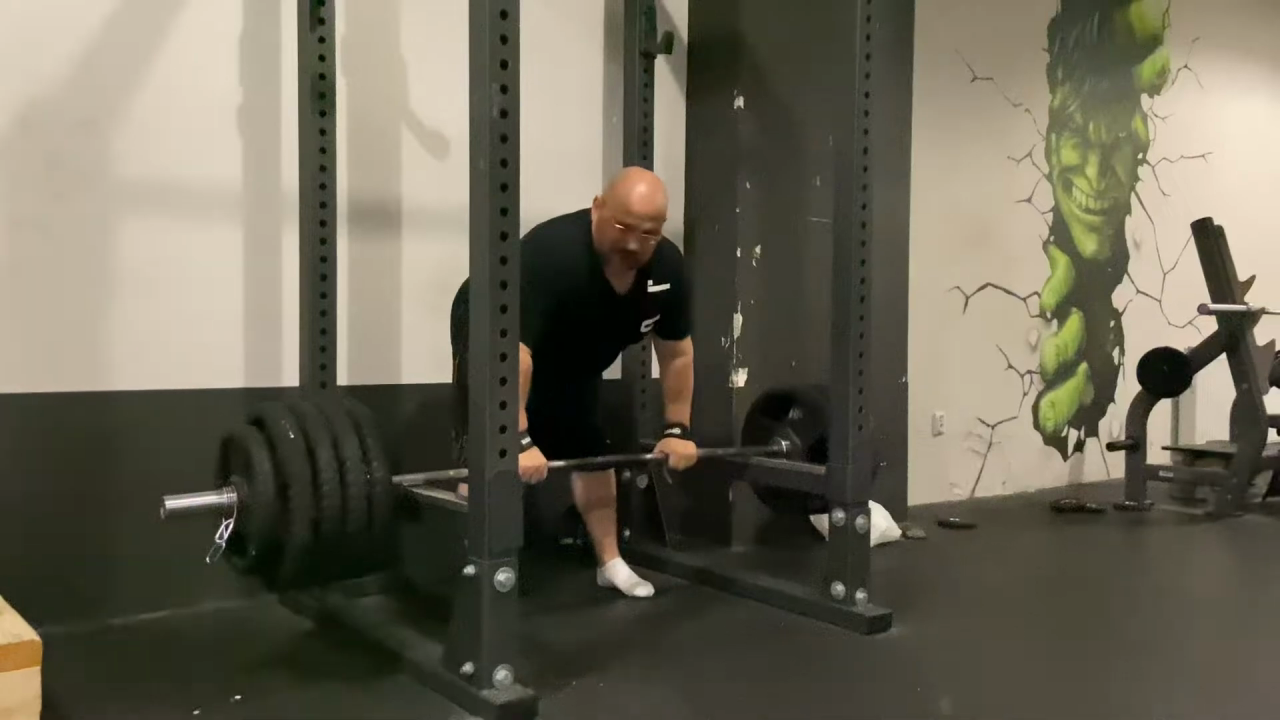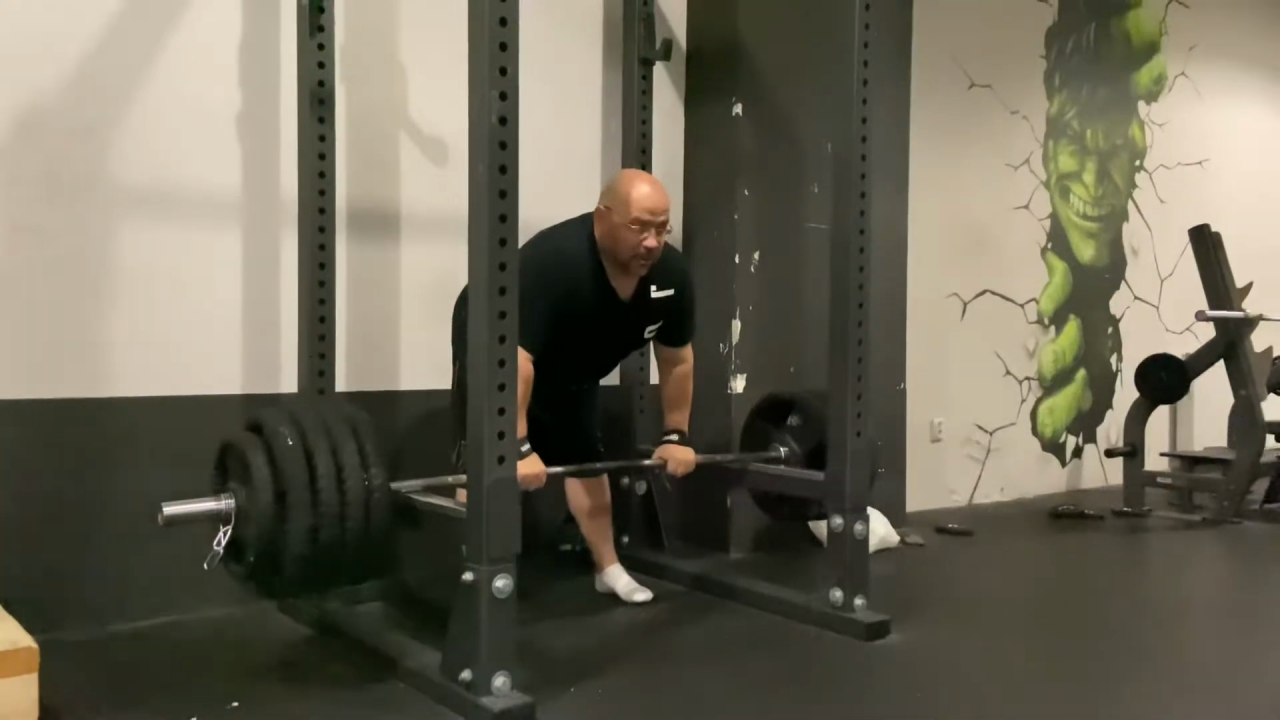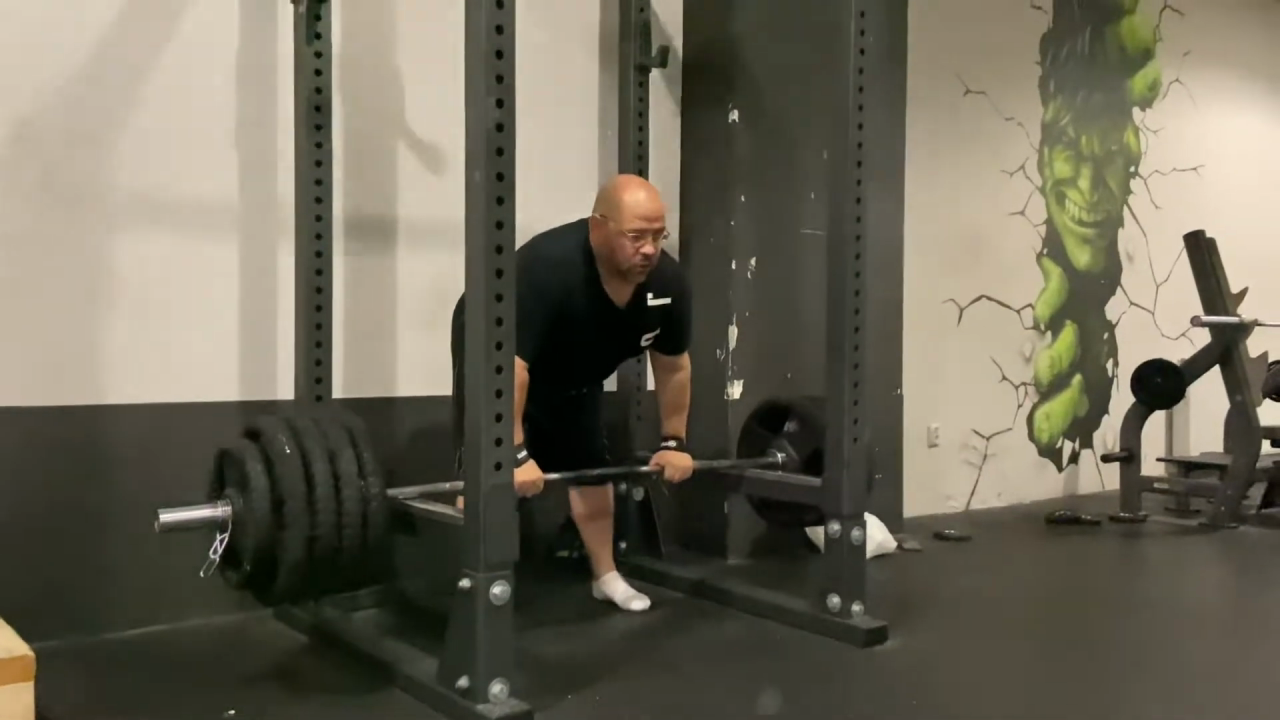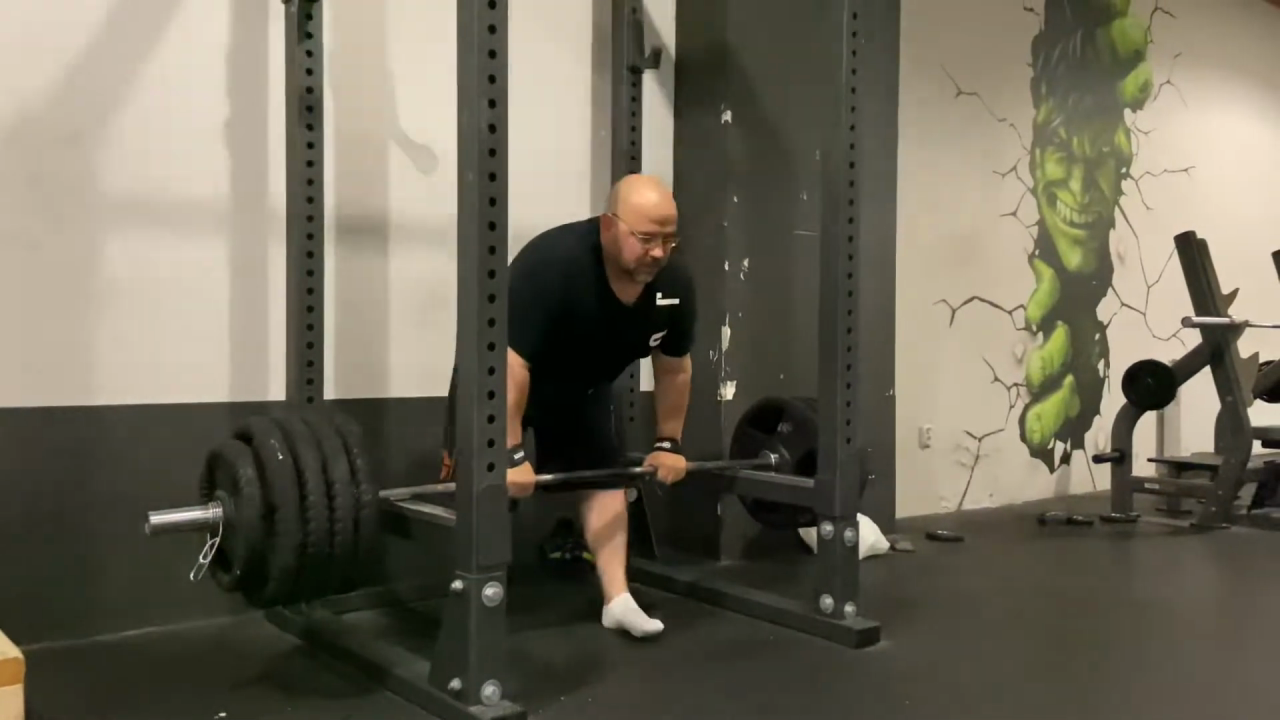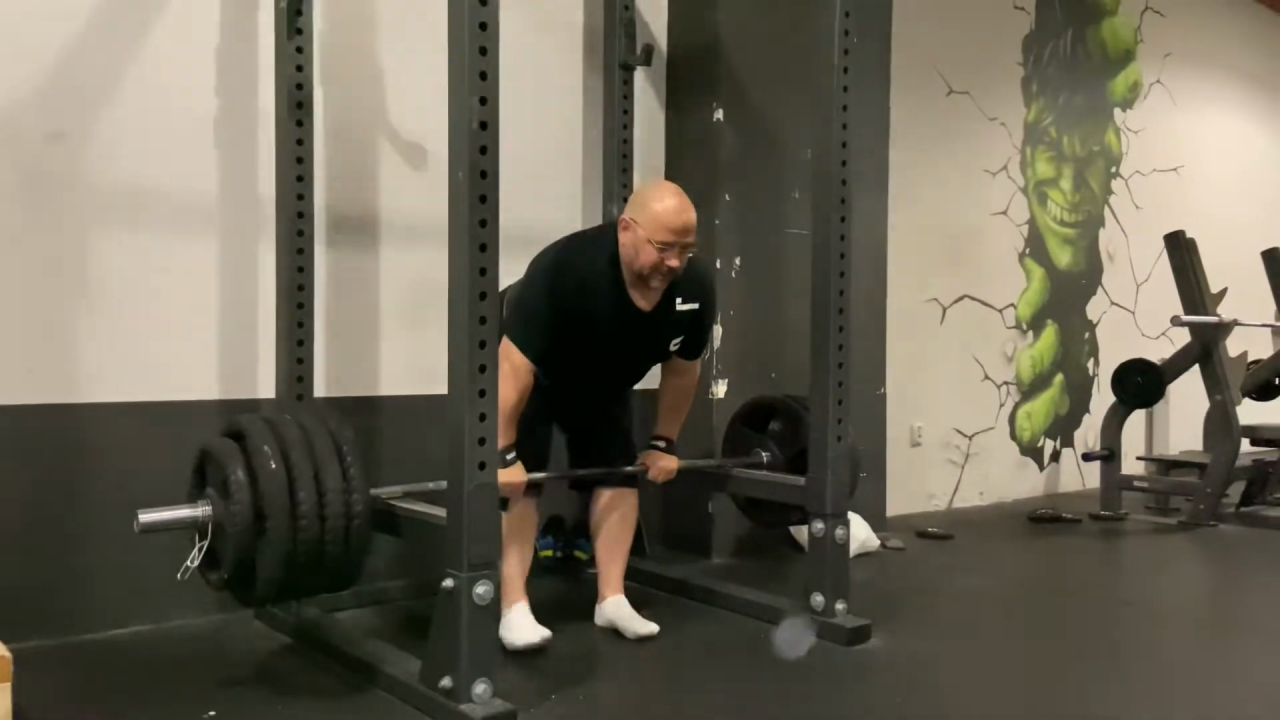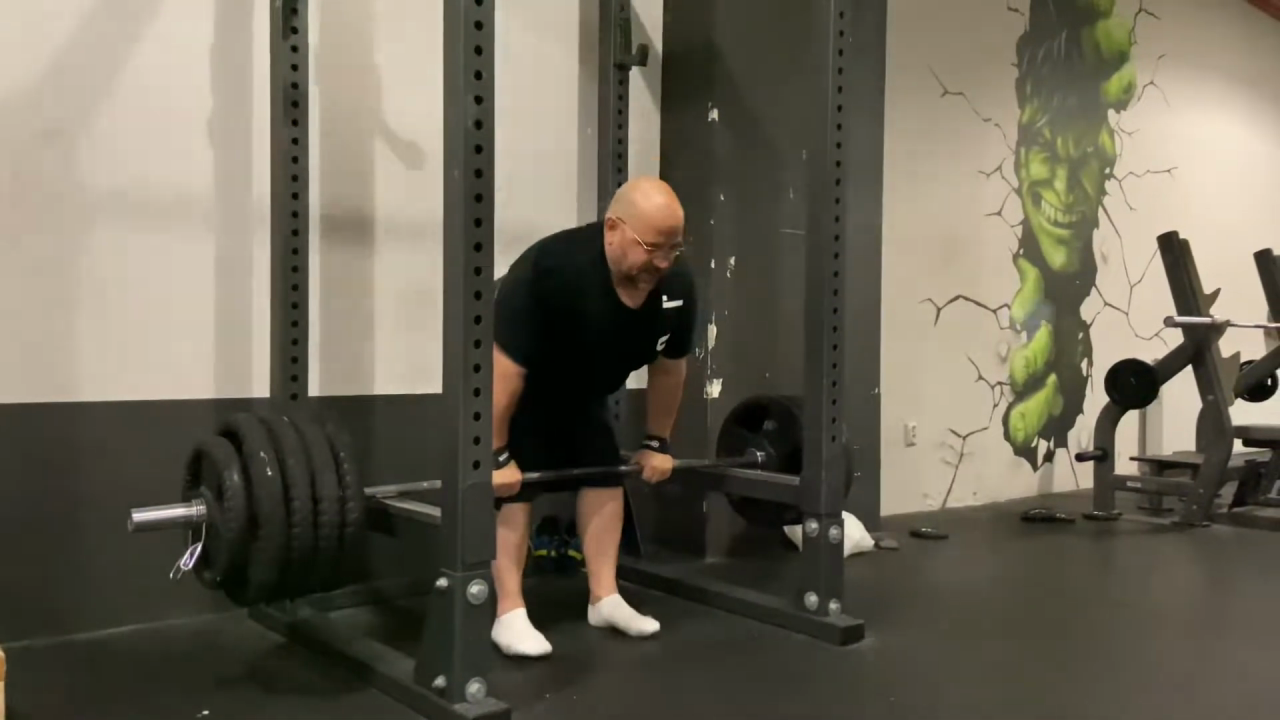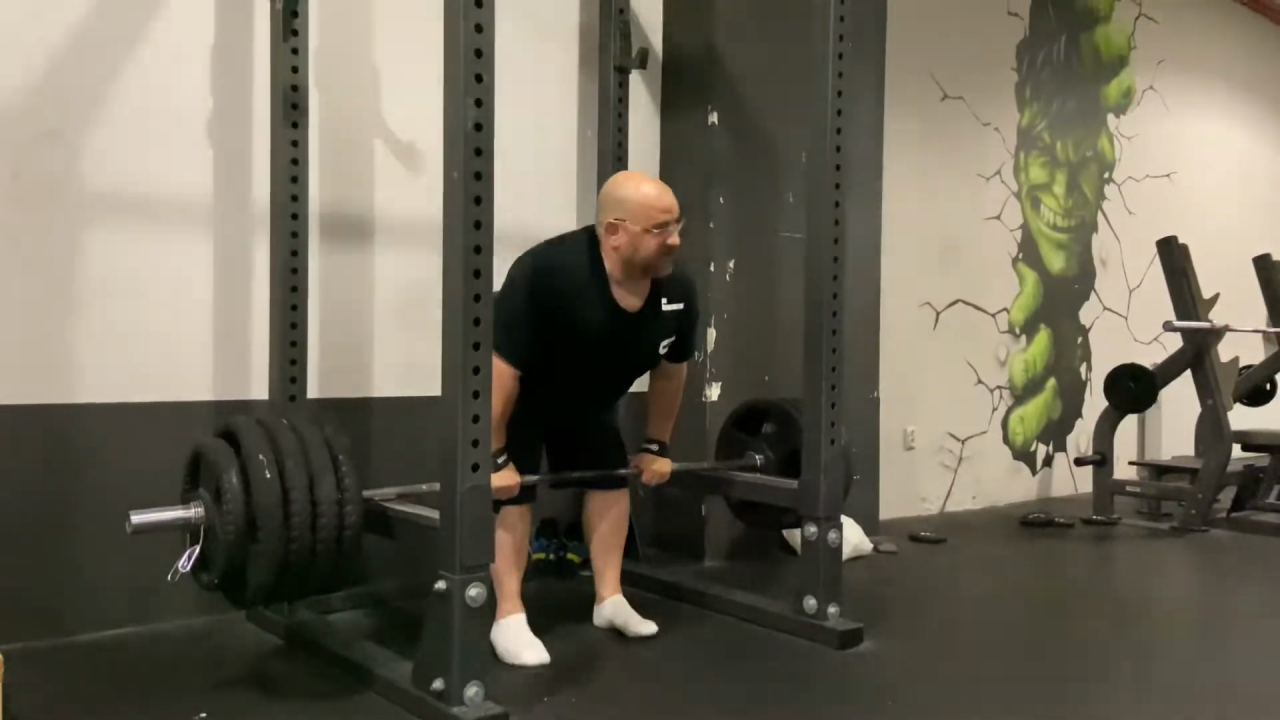
dt=0.5s
person 1, frame 1
left shoulder: (667, 266)
right shoulder: (551, 251)
left elbow: (676, 352)
right elbow: (512, 352)
left wrist: (677, 429)
right wrist: (518, 440)
left hip: (572, 358)
left knee: (592, 450)
left ankle: (610, 562)
person 1, frame 2
left shoulder: (671, 273)
right shoulder: (554, 259)
left elbow: (676, 359)
right elbow: (514, 358)
left wrist: (676, 436)
right wrist: (518, 448)
left hip: (571, 366)
left knee: (585, 458)
left ankle: (609, 569)
person 1, frame 3
left shoulder: (667, 280)
right shoulder: (548, 265)
left elbow: (673, 367)
right elbow: (509, 366)
left wrist: (673, 442)
right wrist: (515, 454)
left hip: (574, 374)
left knee: (591, 465)
left ankle: (606, 576)
person 1, frame 4
left shoulder: (674, 283)
right shoulder: (552, 264)
left elbow: (674, 368)
right elbow: (510, 363)
left wrist: (668, 443)
right wrist: (511, 455)
left hip: (581, 383)
right hip: (507, 369)
left knee: (604, 474)
left ankle: (617, 599)
person 1, frame 5
left shoulder: (695, 285)
right shoulder: (567, 267)
left elbow: (683, 368)
right elbow: (515, 363)
left wrist: (663, 444)
right wrist: (503, 454)
left hip: (603, 386)
right hip: (531, 374)
left knee: (620, 474)
right knee: (517, 482)
left ankle: (611, 599)
right ankle: (515, 607)
person 1, frame 6
left shoulder: (677, 285)
right shoulder: (550, 269)
left elbow: (669, 368)
right elbow: (503, 368)
left wrist: (656, 444)
right wrist: (496, 456)
left hip: (581, 391)
right hip: (512, 383)
left knee: (604, 475)
right knee: (512, 486)
left ankle: (605, 599)
right ankle: (509, 613)
person 1, frame 7
left shoulder: (677, 289)
right shoulder: (547, 272)
left elbow: (670, 372)
right elbow: (501, 370)
left wrist: (656, 447)
right wrist: (494, 458)
left hip: (589, 398)
right hip: (519, 394)
left knee: (612, 479)
right knee: (513, 490)
left ankle: (609, 600)
right ankle: (509, 617)
